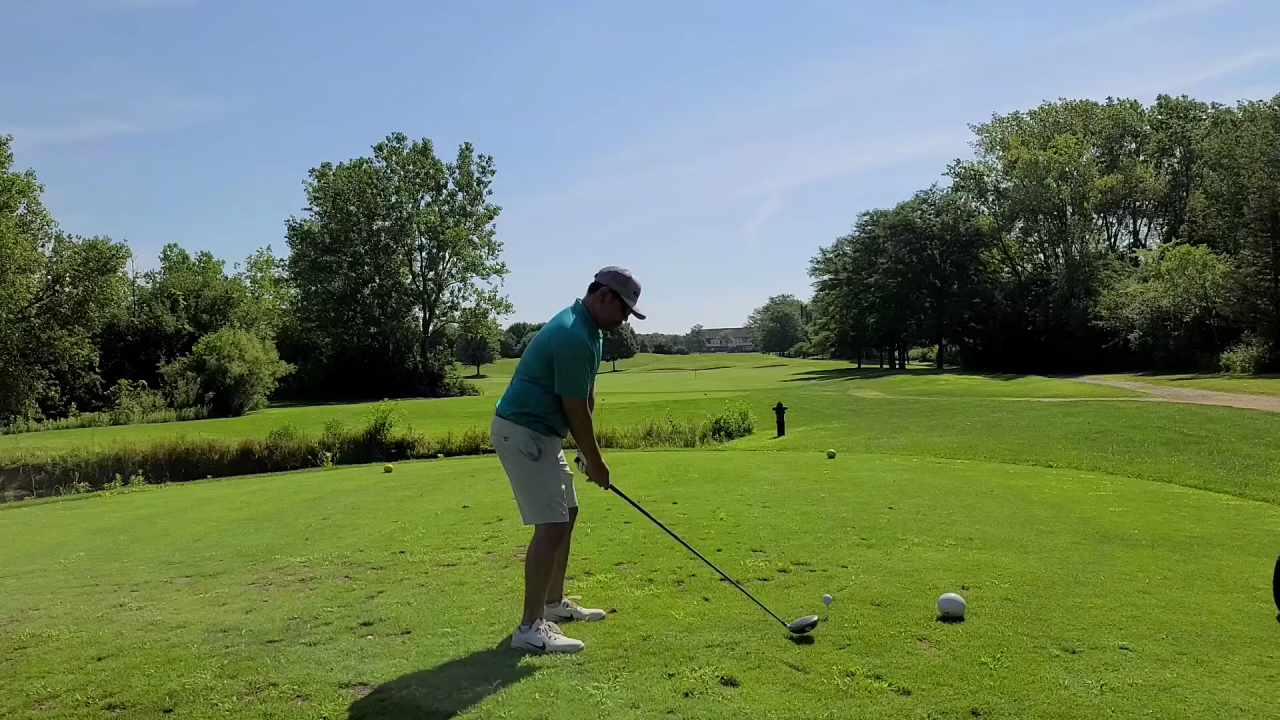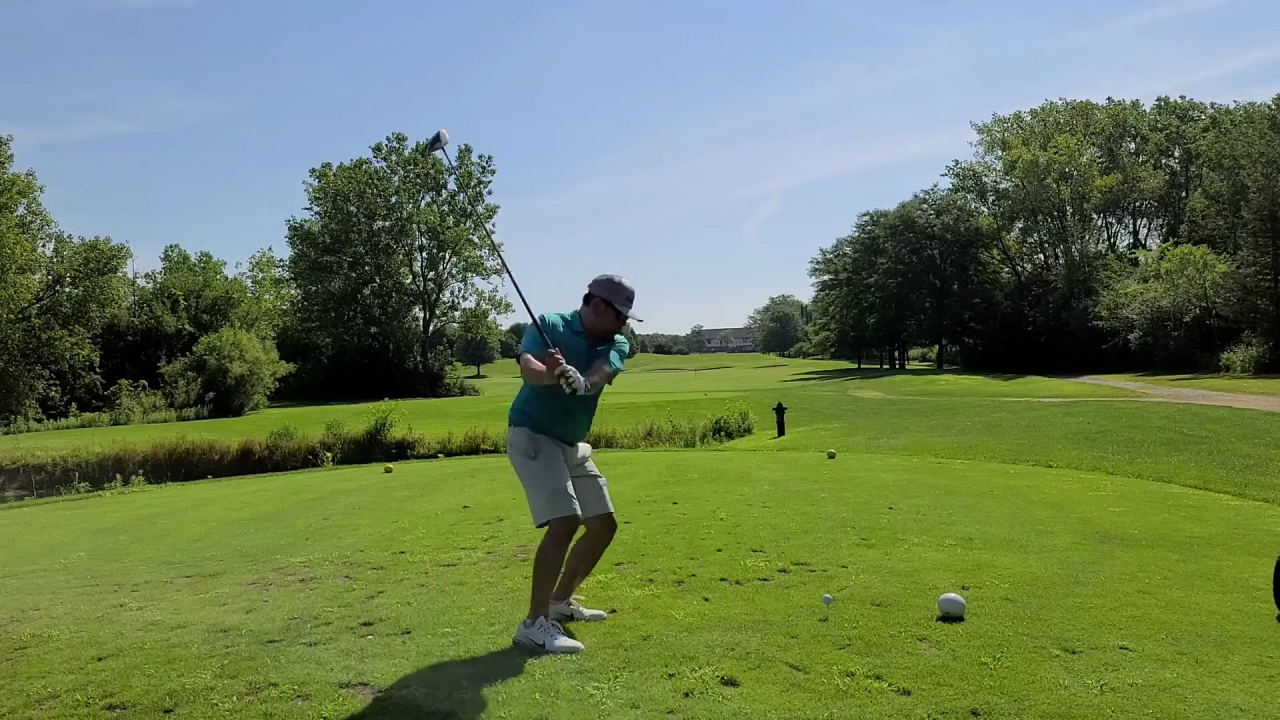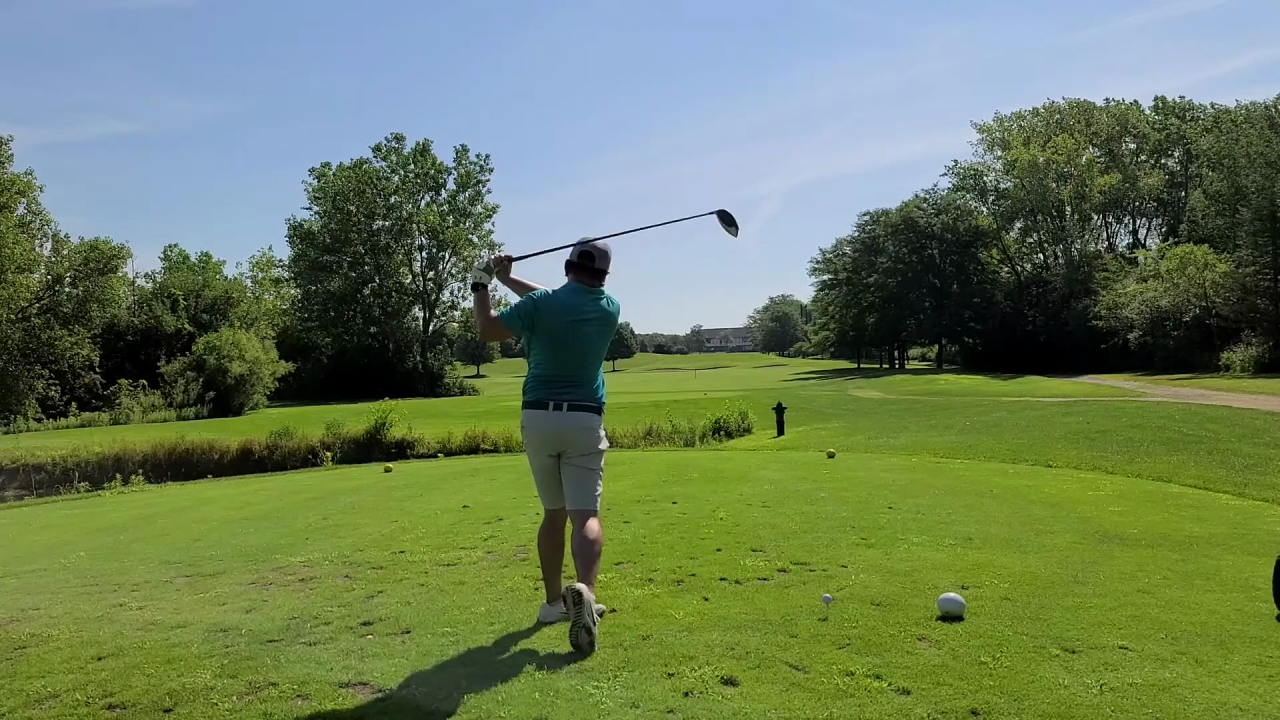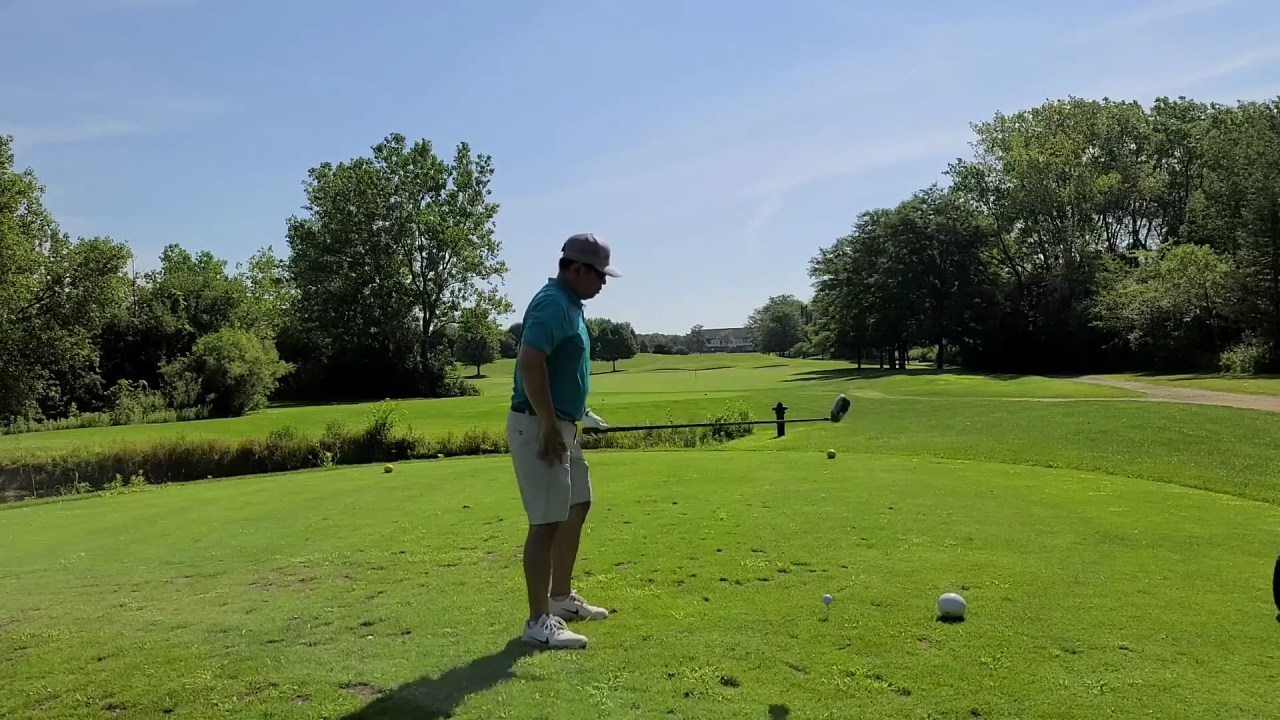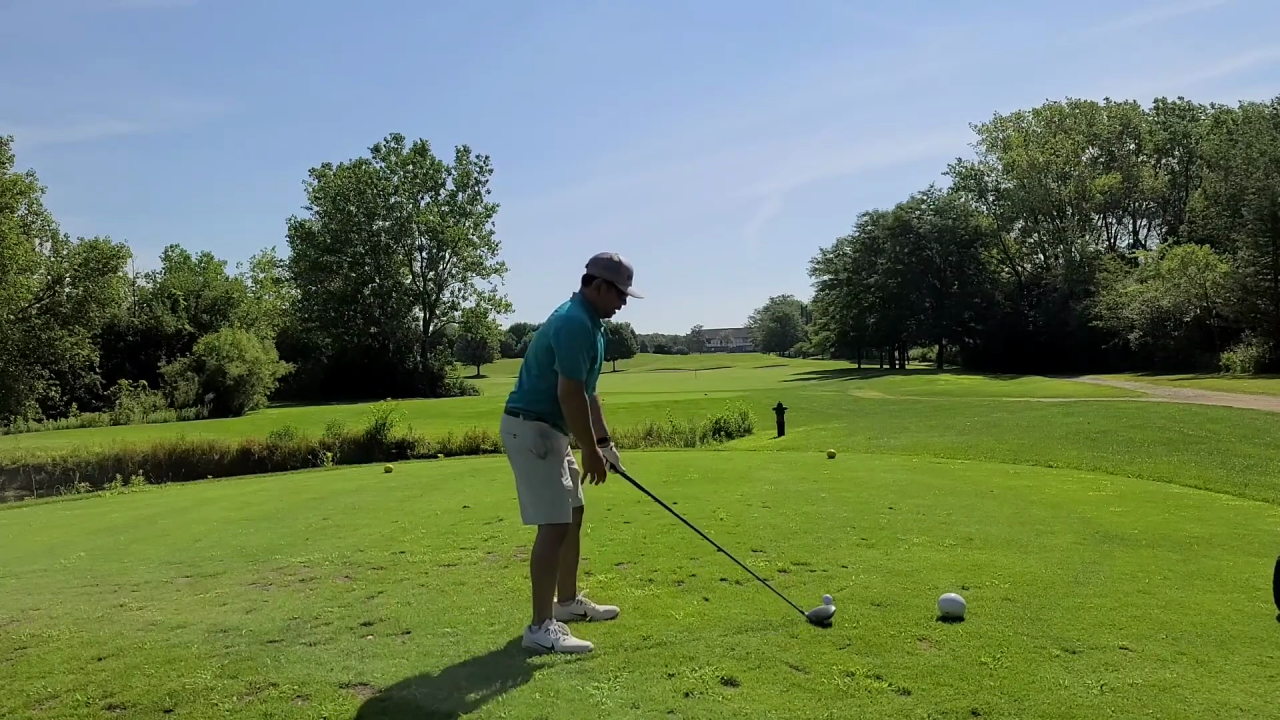
dt=1s
person 1, frame 1
left shoulder: (590, 331)
right shoulder: (573, 337)
left elbow: (586, 397)
right elbow: (575, 409)
left wrist: (588, 452)
right wrist: (595, 459)
left hip: (541, 434)
right hip: (523, 433)
left knee: (565, 516)
right knee: (552, 524)
left ankle: (553, 603)
right ankle: (531, 627)
person 1, frame 2
left shoulder: (617, 346)
right shoulder: (550, 326)
left elbow: (598, 382)
right elbow: (530, 370)
left wrist: (573, 375)
right wrist: (551, 373)
left hip: (570, 443)
right hip: (534, 440)
left knee: (603, 525)
right knee: (562, 523)
left ankle: (560, 602)
right ankle: (535, 623)
person 1, frame 3
left shoulder: (542, 304)
right shoulder: (610, 309)
left elbow: (486, 329)
left wrist: (481, 285)
right wrist: (508, 279)
left hip: (538, 418)
right hip: (583, 421)
left knee: (555, 511)
right knee: (585, 514)
left ankle: (554, 601)
right ankle: (584, 590)
person 1, frame 4
left shoulder: (568, 304)
right shoulder: (552, 303)
right elbow: (531, 362)
left wrist: (580, 415)
right wrist: (550, 426)
left hip: (559, 424)
right hip: (537, 426)
left knee: (575, 508)
right knee: (546, 522)
left ankle: (561, 597)
right ankle: (539, 621)
person 1, frame 5
left shoulder: (588, 323)
right shoulder: (574, 322)
left elbow: (588, 390)
right elbow: (570, 392)
left wrist: (604, 442)
right wrist: (589, 450)
left hip: (548, 430)
right hip: (531, 429)
left knee: (572, 516)
right knee: (553, 524)
left ankle: (568, 601)
right ankle: (541, 627)
